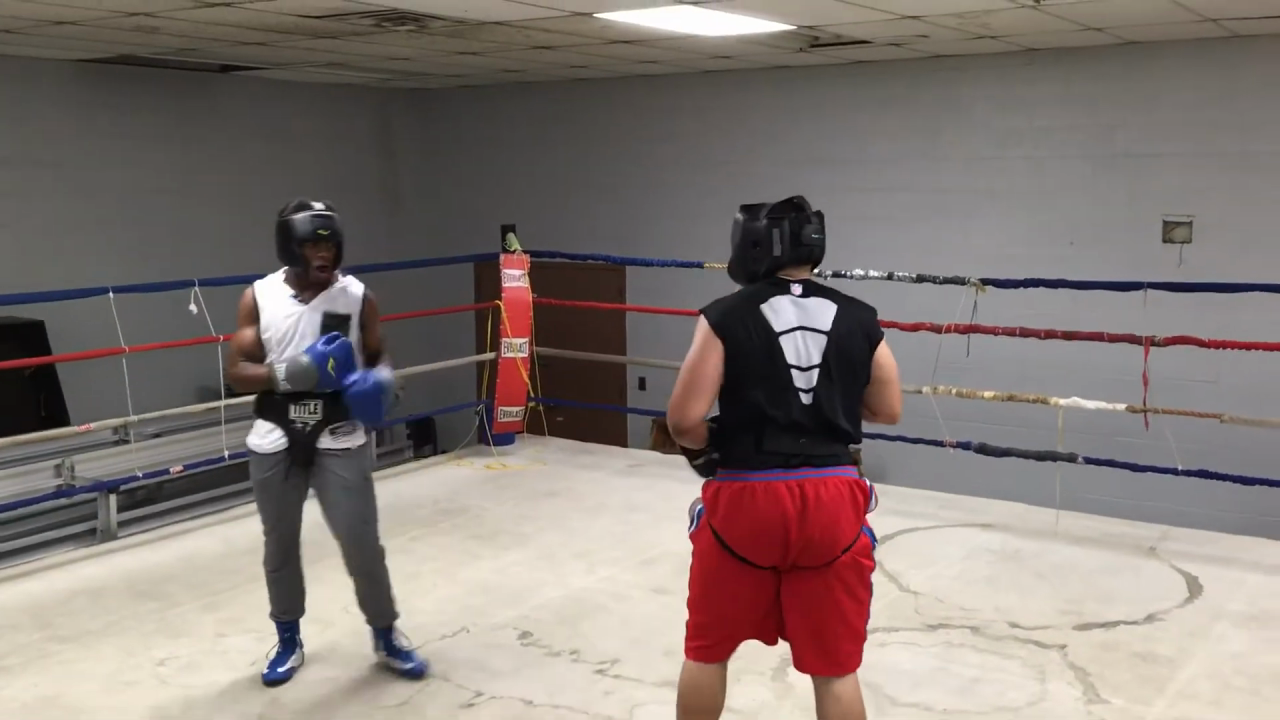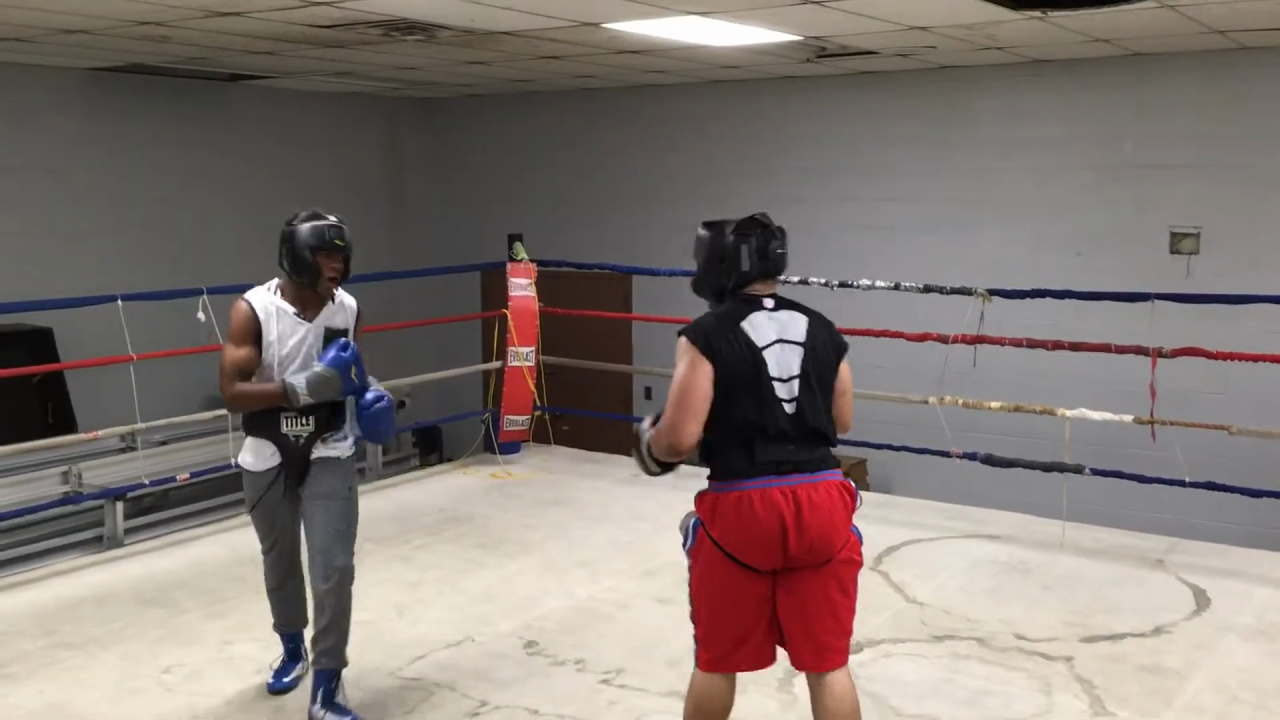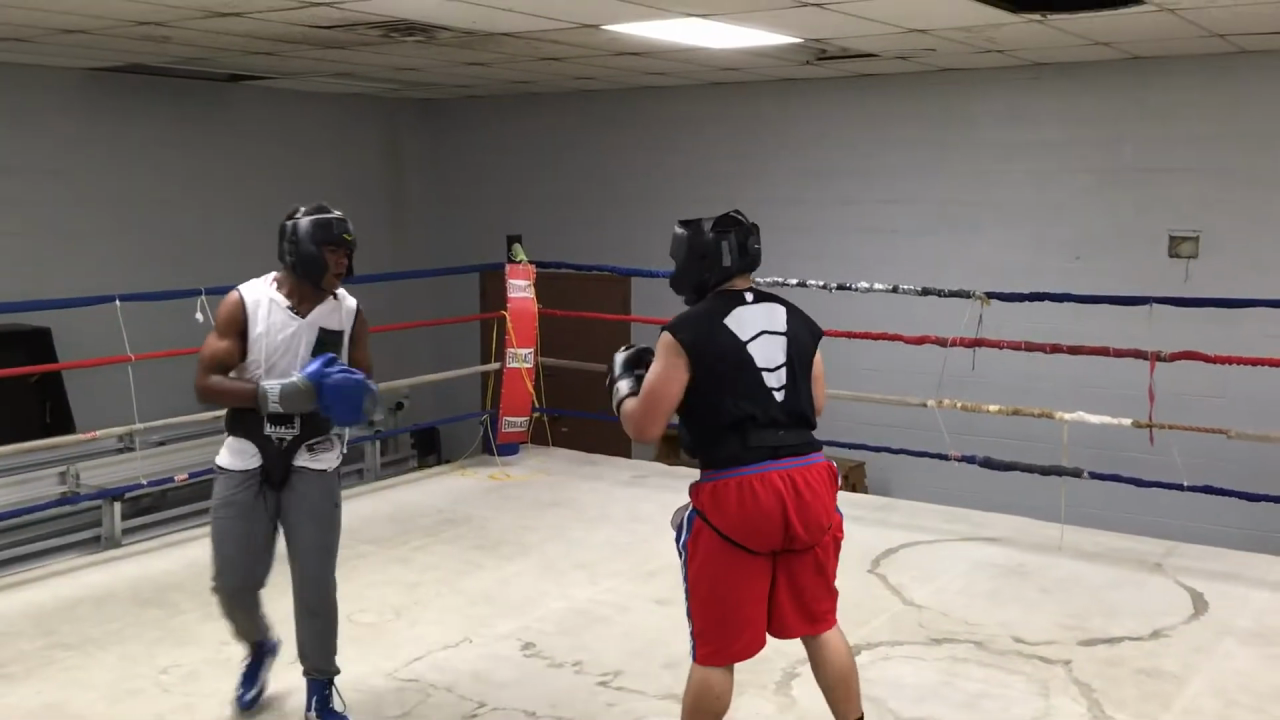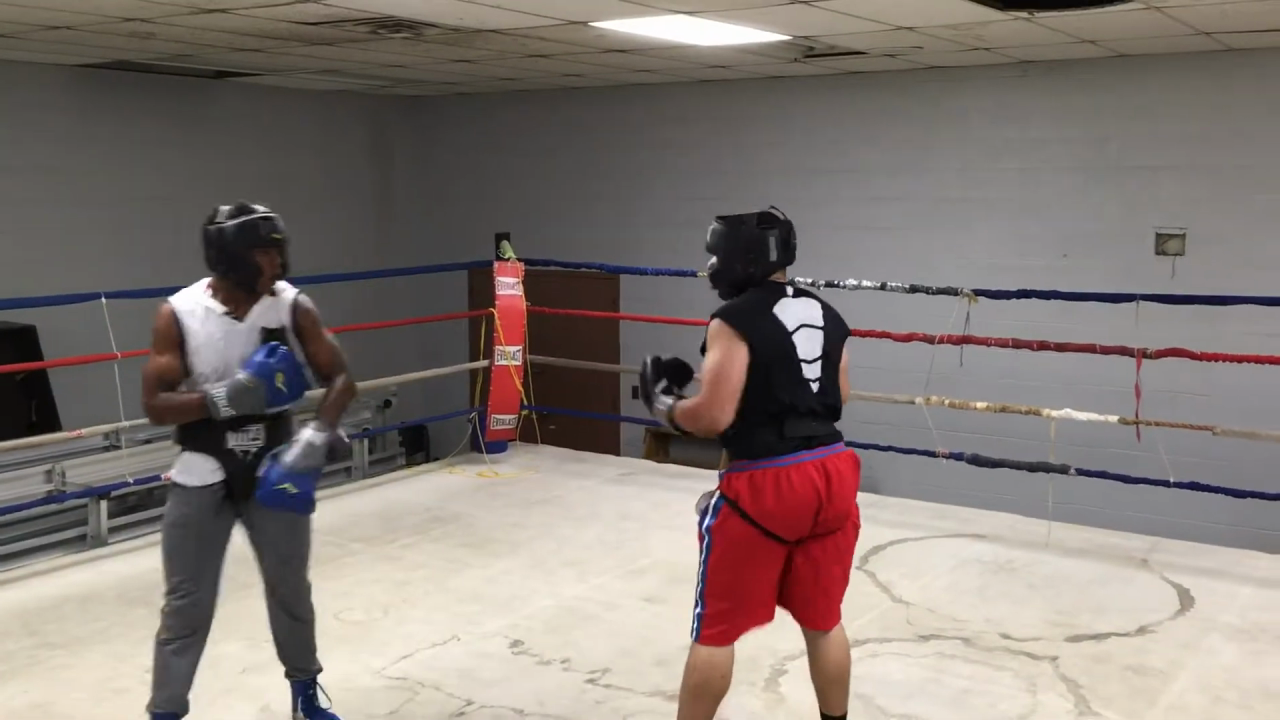
dt=0.3s
person 1, frame 1
left shoulder: (726, 317)
right shoulder: (858, 320)
left elbow: (685, 418)
right elbow: (887, 410)
left wrist: (704, 449)
left hip: (745, 500)
right hip: (832, 500)
left knee: (707, 649)
right knee: (835, 668)
person 1, frame 2
left shoulder: (706, 336)
right shoulder: (821, 330)
left elbow: (681, 439)
left wrist: (649, 442)
left hip: (740, 508)
right hip: (821, 502)
left knee: (718, 660)
right knee: (827, 662)
person 1, frame 3
left shoulder: (687, 332)
right shoulder: (797, 320)
left elbow: (643, 427)
left wrist: (623, 383)
left hip: (735, 497)
right hip: (808, 481)
left knee: (715, 651)
right knee: (819, 623)
person 1, frame 4
left shoulder: (736, 320)
right shoulder: (825, 314)
left elbow: (713, 417)
left wrist: (664, 402)
left hip: (763, 484)
right hip: (829, 475)
left knee: (715, 630)
right knee: (823, 620)
person 2, frame 1
left shoulder: (356, 296)
right shoulder: (259, 297)
left elbow: (379, 358)
right elbow: (237, 374)
left wrist: (380, 381)
right wrist: (291, 373)
left hip: (339, 435)
right hip: (275, 437)
left knee: (362, 544)
right knee: (280, 544)
left ankle: (386, 638)
right ankle: (288, 642)
person 2, frame 2
left shoulder: (347, 309)
right shoulder: (252, 309)
right elbow: (232, 392)
left wrist: (366, 391)
right wrist: (305, 387)
left hip: (327, 450)
right hip: (267, 452)
left knee: (332, 570)
right knee: (280, 563)
right ankle: (293, 649)
person 2, frame 3
left shoulder: (349, 312)
right shoulder: (243, 303)
left elbow: (360, 378)
right elbow: (206, 383)
left wrist: (357, 395)
right wrist: (278, 393)
left hip: (312, 460)
right hip: (245, 456)
left knee: (316, 583)
right knee: (233, 581)
right ankle: (259, 648)
person 2, frame 4
left shoulder: (292, 306)
right shoulder: (178, 314)
left elbow: (339, 379)
right elbow: (155, 405)
left wrist: (313, 444)
right wrist: (229, 396)
left hip: (273, 466)
right hip: (202, 473)
left knee: (289, 590)
right knee: (186, 607)
